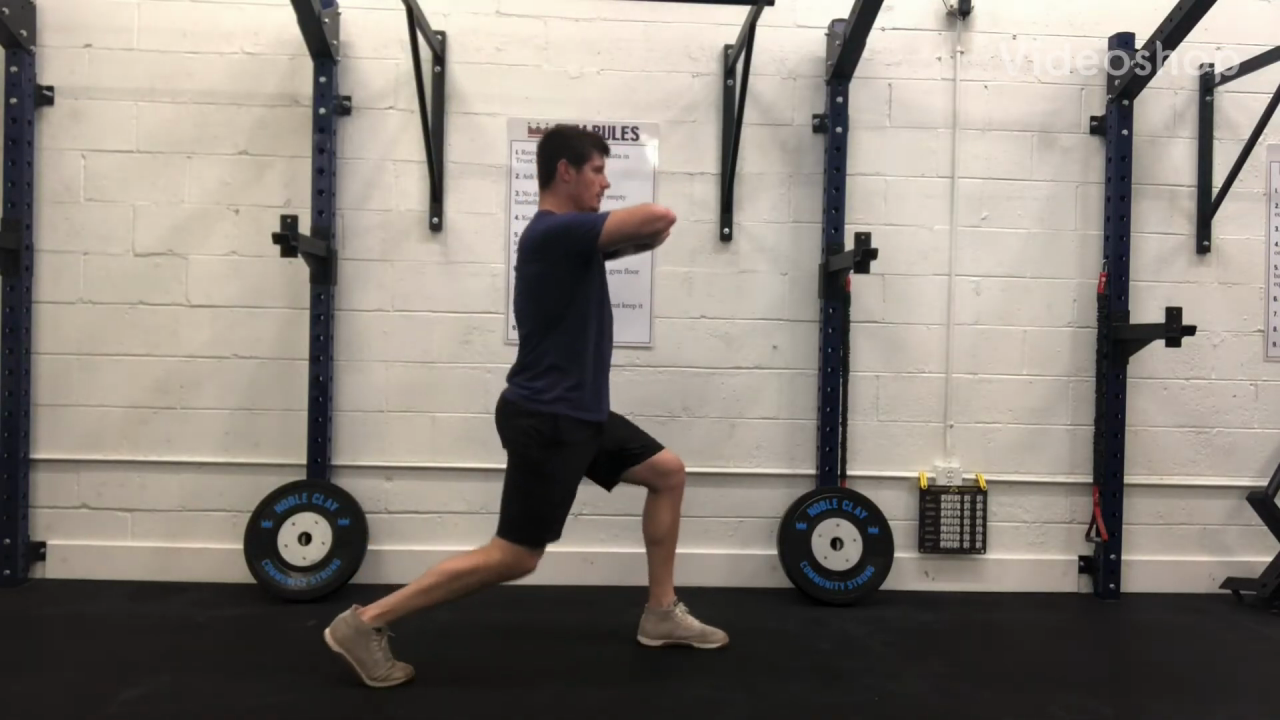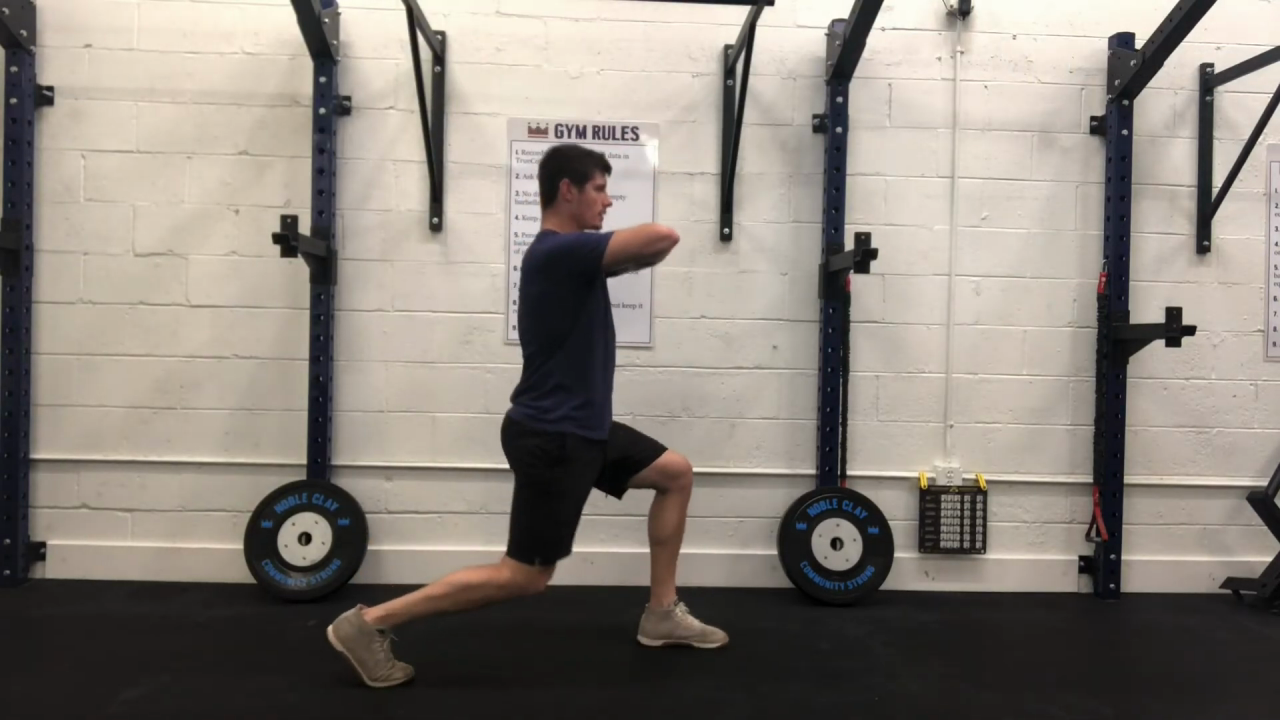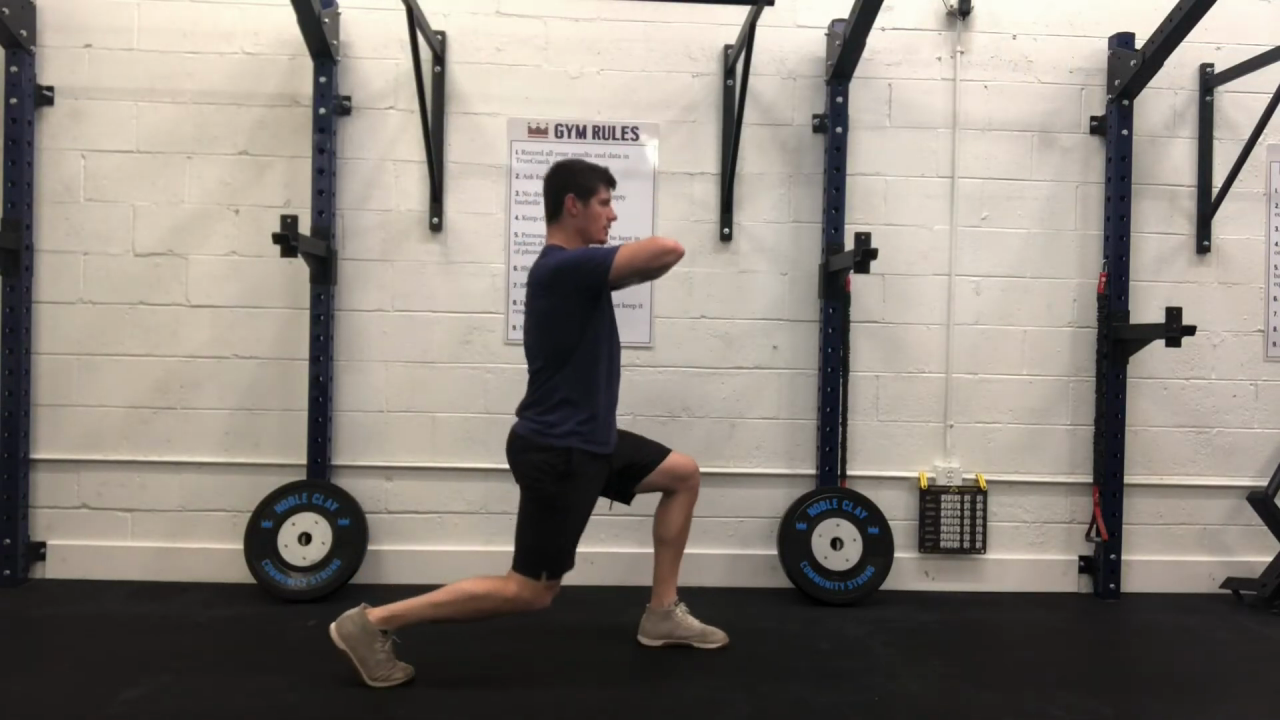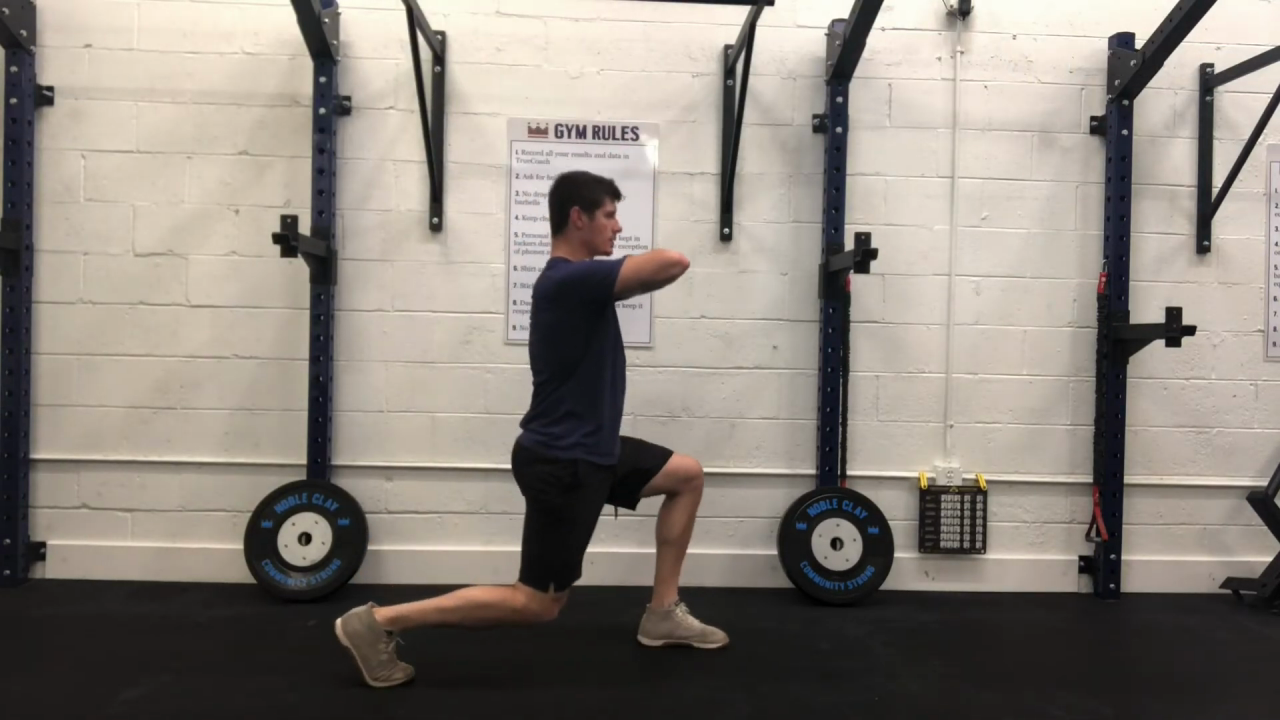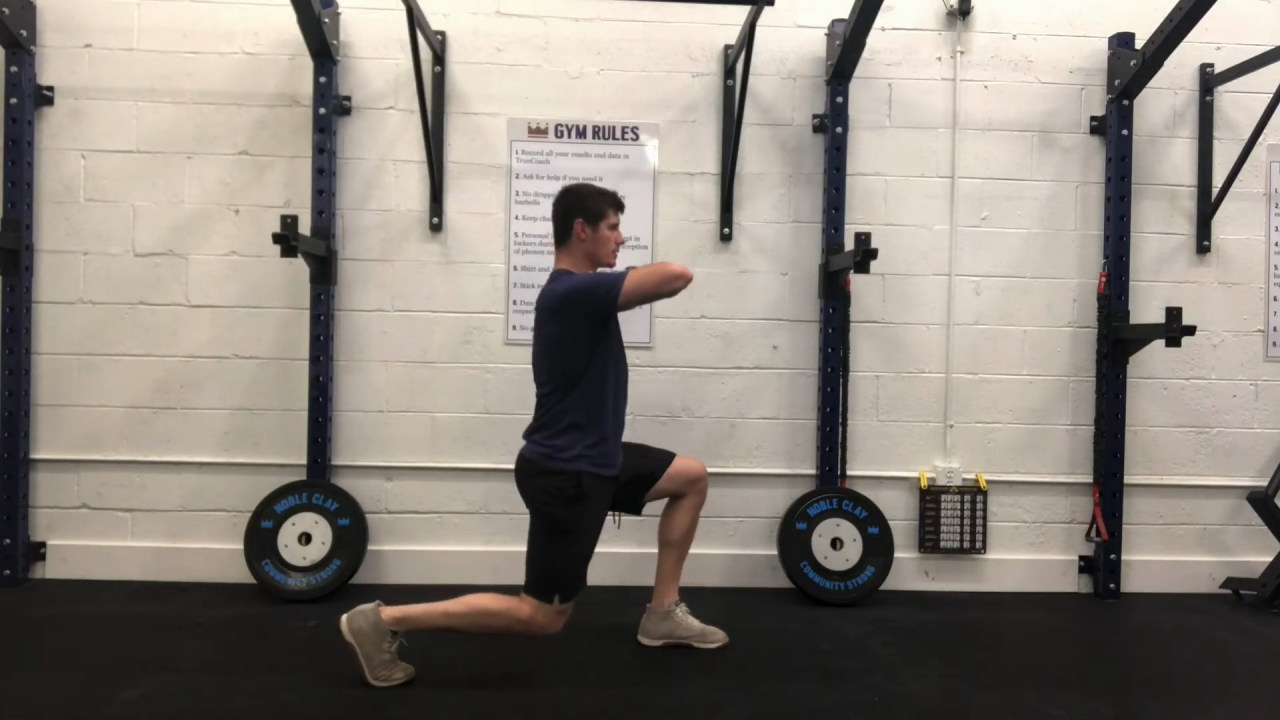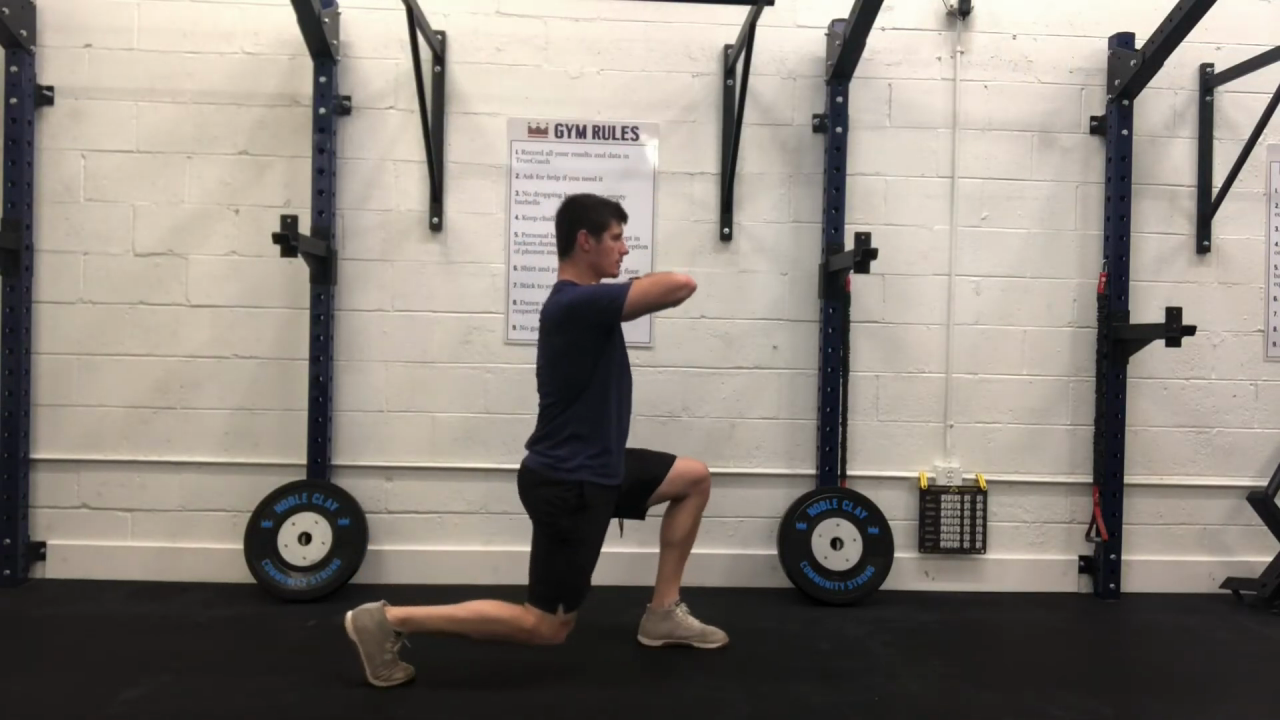
dt=0.2s
person 1, frame 1
left shoulder: (568, 234)
right shoulder: (555, 233)
left elbow: (648, 232)
right elbow: (659, 218)
left wrist: (643, 233)
right wrist: (646, 228)
left hip: (578, 412)
right hip: (547, 419)
left knee: (669, 472)
right knee: (514, 556)
left ankle: (661, 613)
right ankle: (365, 623)
person 1, frame 2
left shoulder: (569, 253)
right shoulder: (558, 252)
left elbow: (647, 248)
right elbow: (661, 238)
left wrist: (640, 251)
right wrist: (645, 248)
left hip: (581, 428)
right hip: (552, 438)
left knee: (677, 473)
right knee: (524, 576)
left ankle: (662, 612)
right ankle: (369, 623)
person 1, frame 3
left shoulder: (572, 267)
right shoulder: (564, 268)
left elbow: (648, 261)
right elbow: (667, 251)
left wrist: (641, 262)
right wrist: (647, 260)
left hip: (585, 440)
right hip: (557, 451)
left knee: (684, 474)
right knee: (529, 592)
left ankle: (663, 612)
right ankle: (373, 622)
person 1, frame 4
left shoulder: (577, 279)
right shoulder: (570, 281)
left elbow: (651, 270)
right elbow: (673, 263)
left wrist: (643, 270)
right wrist: (647, 267)
left hip: (588, 449)
right hip: (563, 463)
left knee: (687, 476)
right knee: (536, 604)
left ankle: (663, 612)
right ankle: (378, 622)
person 1, frame 5
left shoulder: (580, 290)
right shoulder: (573, 293)
left elbow: (644, 283)
right elbow: (676, 276)
left wrist: (644, 279)
right wrist: (649, 276)
left hip: (590, 459)
right hip: (566, 474)
left knee: (692, 478)
right knee: (542, 617)
left ankle: (663, 612)
right ankle: (383, 621)
person 1, frame 6
left shoulder: (583, 300)
right shoulder: (578, 304)
left elbow: (659, 289)
right elbow: (680, 286)
left wrist: (643, 287)
right wrist: (647, 285)
left hip: (590, 468)
right hip: (569, 484)
left knee: (695, 478)
right knee: (546, 627)
left ankle: (663, 612)
right ankle: (387, 620)
